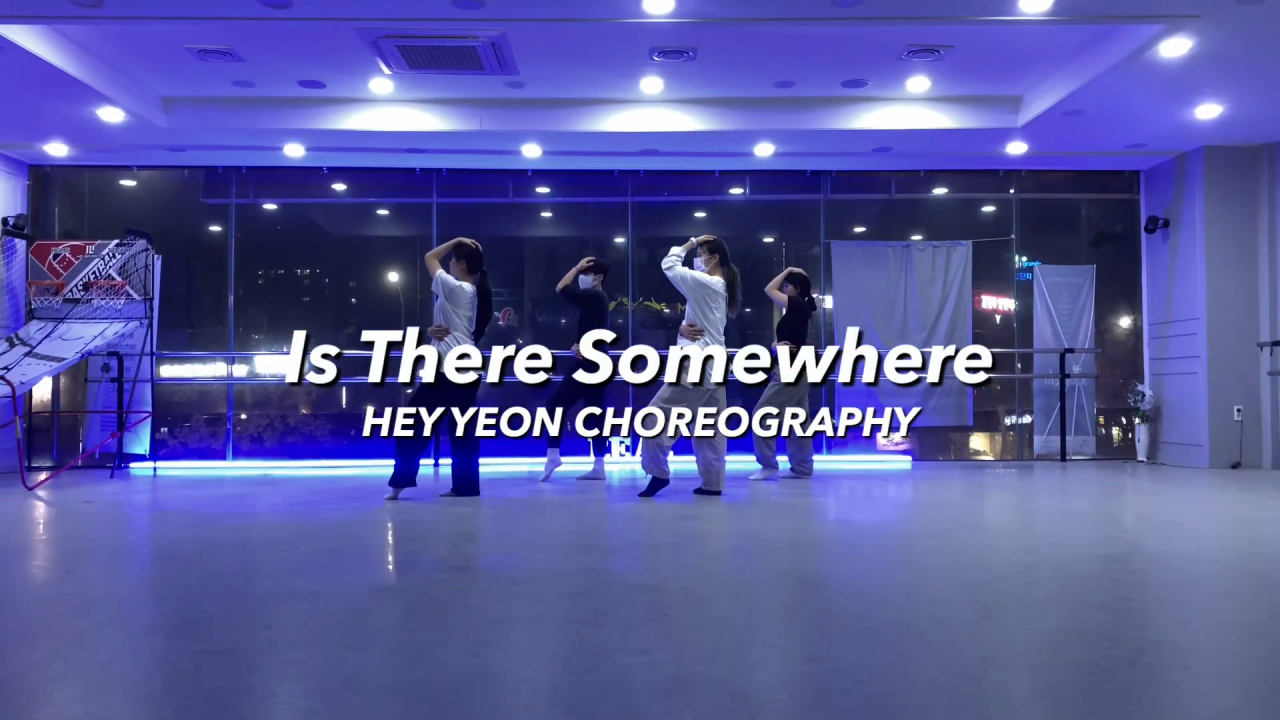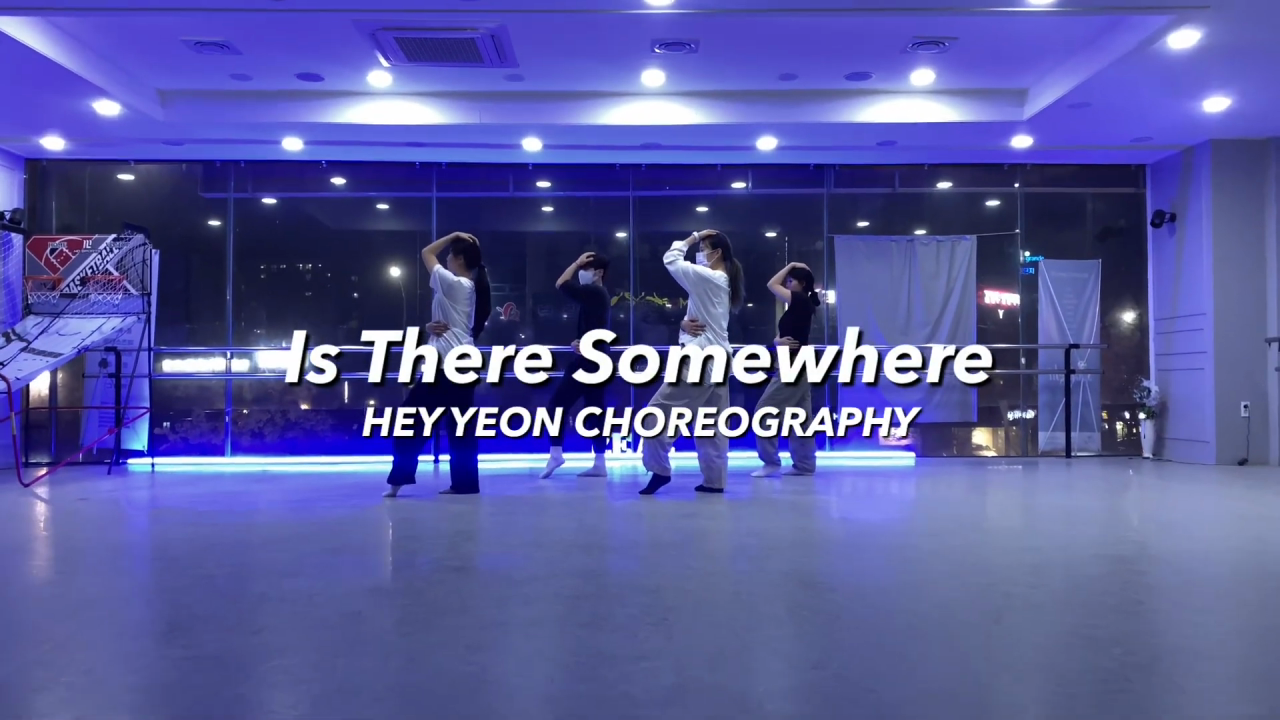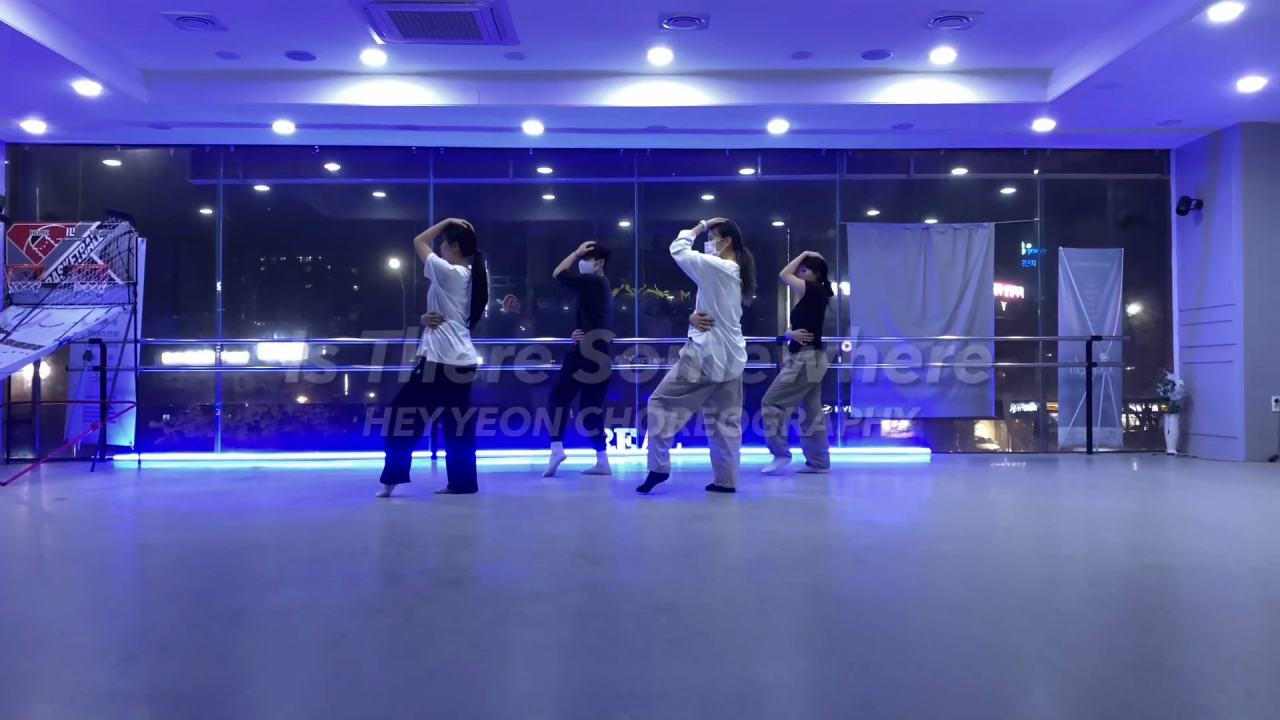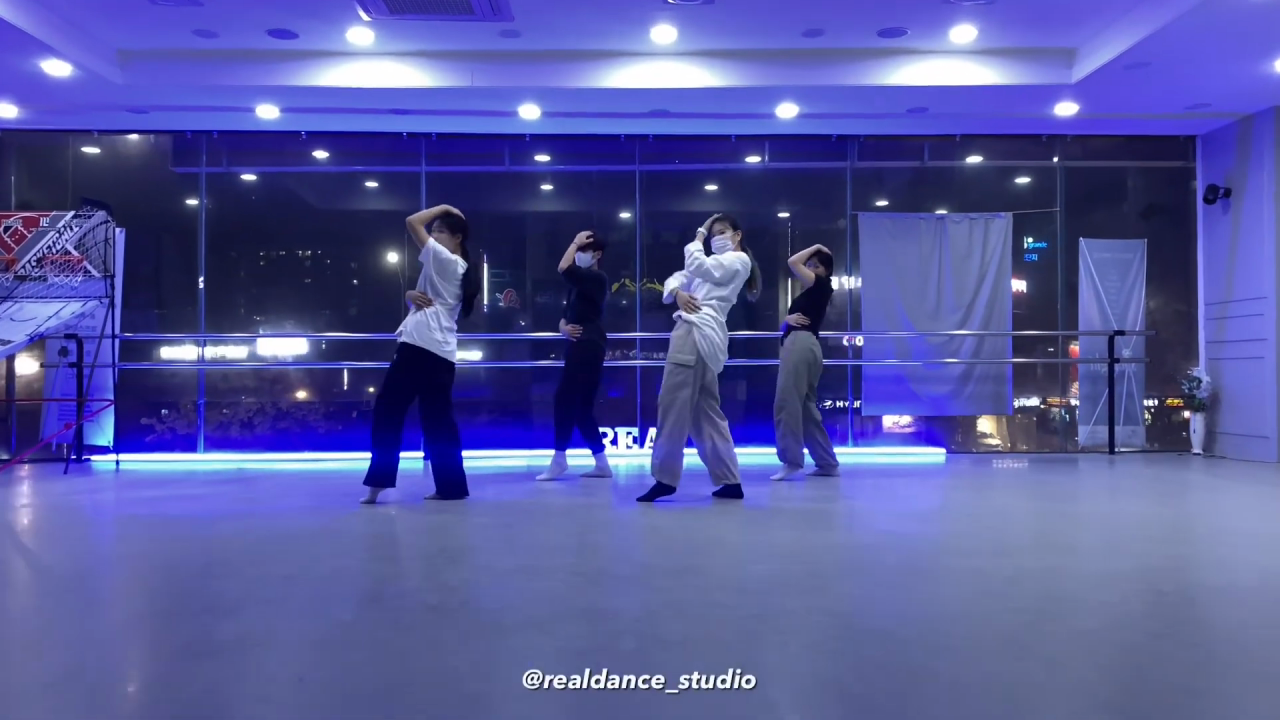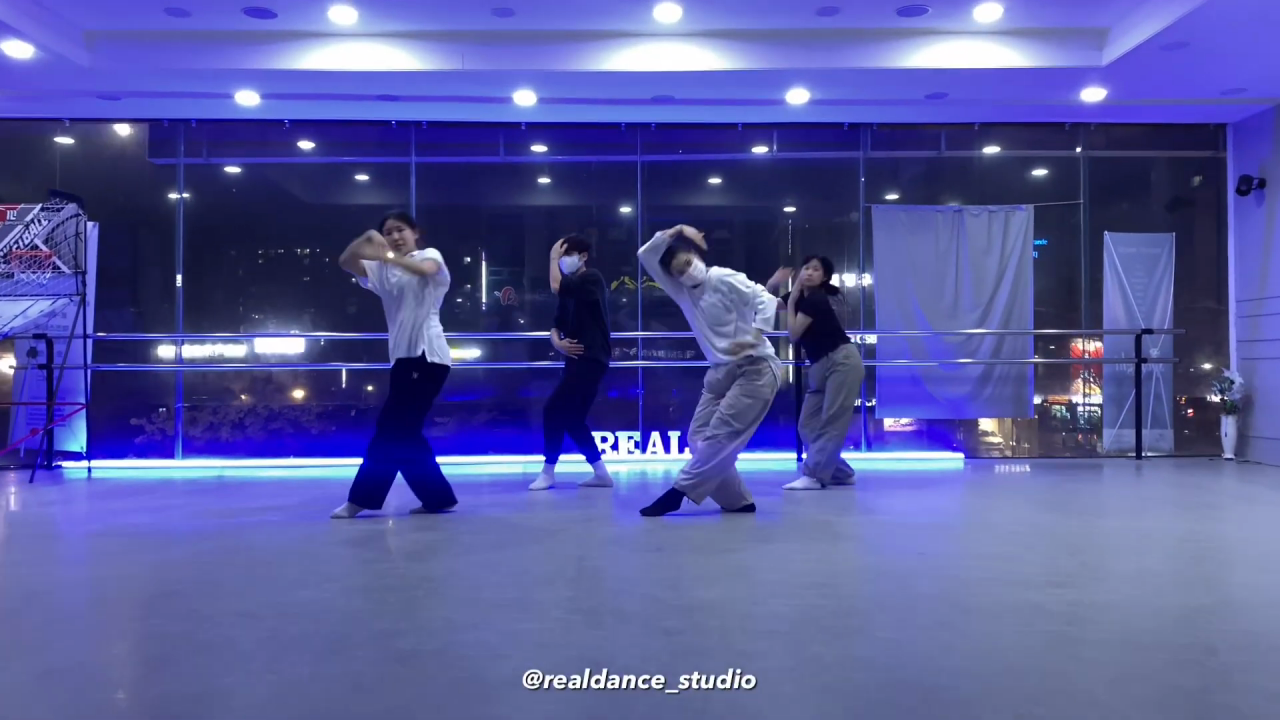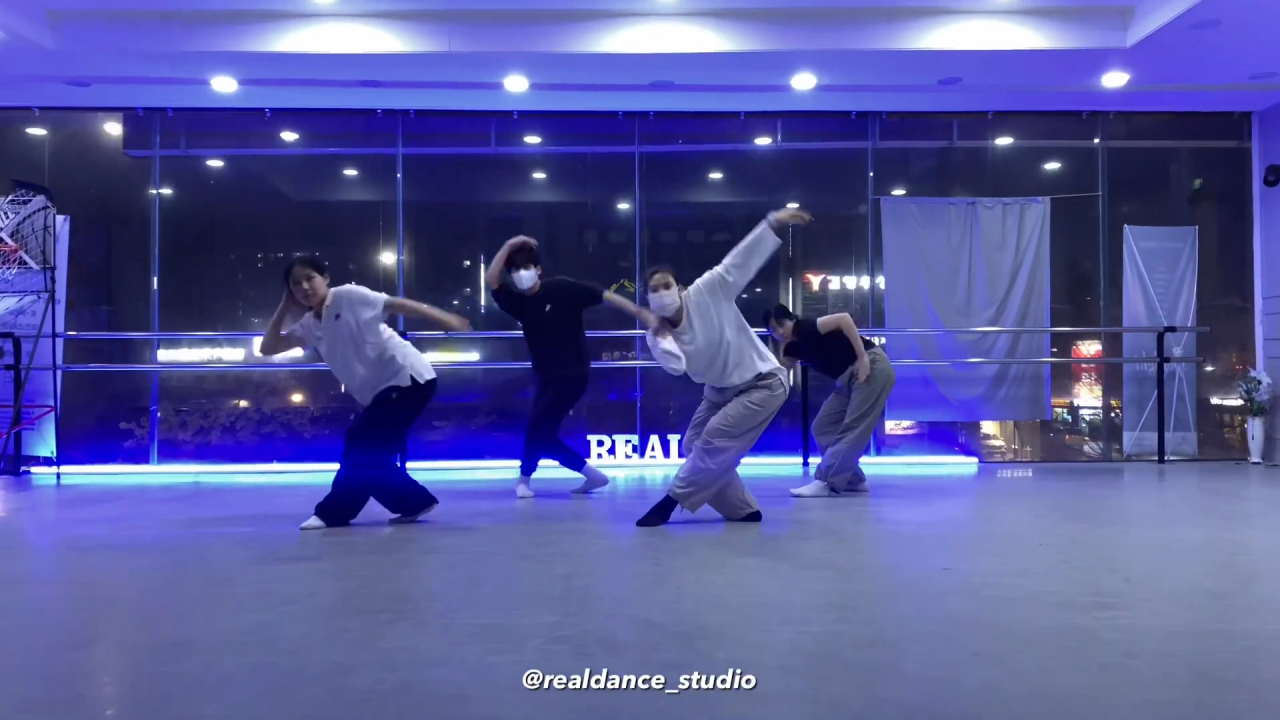
dt=0.5s
person 1, frame 1
left shoulder: (704, 283)
right shoulder: (721, 288)
left elbow: (669, 265)
left wrist: (691, 242)
left ankle: (658, 473)
right ankle: (712, 483)
person 1, frame 2
left shoulder: (707, 278)
right shoulder: (724, 283)
left elbow: (671, 259)
left wrist: (694, 237)
right wrist: (686, 323)
left knee: (659, 410)
left ankle: (659, 470)
right ankle: (714, 480)
person 1, frame 3
left shoulder: (715, 267)
right shoulder: (737, 274)
left elbow: (678, 249)
left wrist: (702, 225)
right wrist: (695, 318)
left hip: (705, 354)
right hip: (730, 356)
left knee: (661, 402)
right knee: (725, 420)
left ankle: (658, 467)
right ankle: (726, 480)
person 1, frame 4
left shoulder: (738, 260)
right shoulder: (719, 264)
left elbow: (695, 266)
right elbow: (678, 277)
left wrist: (700, 233)
right wrist: (676, 293)
left hip: (695, 335)
right hip: (704, 341)
left knee: (673, 409)
right knee: (707, 415)
left ankle: (665, 479)
right ankle: (730, 482)
person 1, frame 5
left shoulder: (724, 279)
right shoulder: (678, 288)
left elbow: (765, 300)
right elbow: (647, 256)
left wrist: (752, 339)
right wrist: (675, 233)
left hip: (756, 368)
right hip: (720, 372)
left knee: (719, 438)
right knee: (700, 435)
left ankle: (677, 493)
right ankle: (737, 499)
person 1, frame 6
left shoulder: (707, 292)
right shoulder: (658, 335)
right elbow: (676, 366)
right wrist: (661, 335)
left hip: (764, 384)
right hip: (722, 391)
left knee: (714, 443)
right knee: (695, 445)
right ankle: (742, 509)
person 2, frame 1
left shoulder: (453, 288)
right shoulder: (475, 293)
left elbow: (430, 258)
left wrist: (457, 241)
right wrist: (435, 331)
right knee: (462, 429)
left ankle: (401, 482)
right ankle: (465, 485)
person 2, frame 2
left shoulder: (452, 283)
right shoulder: (473, 288)
left elbow: (427, 253)
left wrist: (453, 236)
right wrist: (432, 327)
right knee: (460, 426)
left ankle: (399, 480)
right ankle: (465, 482)
person 2, frame 3
left shoulder: (446, 272)
right shoulder: (471, 277)
left elbow: (419, 241)
left wrist: (446, 222)
right wrist: (427, 318)
left hip: (440, 359)
right hip: (463, 360)
left knee: (403, 414)
right knee: (457, 424)
left ankle: (393, 479)
right ankle: (462, 481)
person 2, frame 4
left shoulder: (443, 259)
right shoulder: (460, 270)
left elbow: (412, 222)
left wrist: (443, 208)
right wrist: (411, 296)
left hip: (418, 346)
right hip: (443, 354)
left knee: (388, 410)
right knee: (439, 422)
left ankle: (379, 481)
right ankle: (452, 486)
person 2, frame 5
left shoulder: (429, 256)
right shoulder: (385, 272)
left elbow: (426, 269)
right elbow: (346, 263)
left wrist: (388, 256)
right wrist: (368, 238)
left hip: (426, 356)
right hip: (405, 360)
left knee: (391, 430)
right knee: (404, 434)
right ankle: (437, 497)
person 2, frame 6
left shoulder: (348, 296)
left elbow: (395, 304)
left wrist: (438, 315)
left hip: (408, 379)
right hip: (380, 392)
left knee: (362, 442)
right knee: (373, 449)
right ankle: (416, 502)
person 3, frame 1
left shoulder: (593, 297)
right shoulder: (597, 300)
left elbow: (561, 289)
left wrist: (577, 267)
right wrist: (576, 346)
left knee: (556, 405)
right knee: (594, 414)
left ankle: (553, 455)
right ankle: (598, 467)
person 3, frame 2
left shoulder: (594, 292)
right shoulder: (597, 296)
left elbow: (561, 284)
left wrist: (577, 262)
right wrist: (577, 343)
left knee: (558, 403)
right knee: (594, 411)
left ankle: (556, 453)
right ankle: (599, 463)
person 3, frame 3
left shoulder: (593, 282)
right shoulder: (602, 286)
left elbow: (559, 273)
left wrist: (576, 252)
right wrist: (578, 334)
left hip: (587, 351)
right hip: (601, 354)
left knee: (559, 397)
right knee: (591, 408)
left ankle: (556, 449)
right ankle: (602, 461)
person 3, frame 4
left shoulder: (596, 278)
right shoulder: (581, 283)
left elbow: (564, 268)
right elbow: (566, 316)
left wrist: (575, 242)
right wrist: (564, 328)
left hip: (586, 347)
right hip: (584, 348)
left knee: (565, 401)
right knee: (582, 408)
left ankle: (559, 459)
right ankle: (602, 464)
person 3, frame 5
left shoulder: (592, 278)
right shoulder: (568, 287)
left elbow: (556, 288)
right elbow: (559, 324)
left wrist: (553, 257)
right wrist: (556, 342)
left hip: (590, 359)
right hip: (579, 361)
left knee: (553, 410)
right knee: (573, 419)
left ankle: (548, 471)
right ankle: (601, 473)
person 3, frame 6
left shoulder: (562, 287)
right shoulder: (517, 302)
left elbow: (602, 295)
right elbow: (492, 282)
left wrist: (640, 312)
left hip: (573, 374)
right hip: (547, 379)
left knee: (538, 424)
right knee: (544, 436)
left ankle: (525, 479)
right ankle: (592, 474)
person 4, frame 1
left shoulder: (798, 305)
right shoulder: (798, 310)
left elbow: (769, 289)
right elbow: (780, 339)
left wrist: (788, 270)
right wrist: (777, 346)
left knee: (761, 415)
left ankle: (768, 465)
right ankle: (802, 468)
person 4, frame 2
left shoulder: (801, 301)
right shoulder: (799, 307)
left elbow: (772, 285)
right elbow: (779, 335)
left wrist: (791, 265)
right wrist: (779, 341)
right knee: (801, 417)
left ankle: (771, 462)
right ankle: (804, 464)
person 4, frame 3
left shoulder: (816, 291)
right shoulder: (810, 299)
left elbow: (784, 274)
right elbow: (790, 328)
left wrist: (804, 254)
right wrist: (792, 334)
left hip: (805, 359)
right hip: (811, 359)
left knee: (771, 402)
right knee: (812, 411)
left ankle: (781, 454)
right ankle: (818, 462)
person 4, frame 4
left shoulder: (821, 286)
right shoulder: (812, 293)
left elbow: (793, 262)
right elbow: (785, 325)
left wrist: (815, 248)
right wrist: (787, 319)
left hip: (800, 343)
right hip: (807, 346)
left knee: (787, 404)
right knee: (807, 408)
left ankle: (792, 462)
right ankle: (827, 464)
person 4, frame 5
left shoulder: (814, 297)
right shoulder: (800, 295)
left elbow: (793, 333)
left wrist: (790, 300)
right wrist: (776, 281)
left hip: (843, 362)
right hip: (821, 367)
left knee: (833, 423)
right knee: (809, 424)
left ankle: (814, 476)
right ankle: (841, 474)
person 4, frame 6
left shoulder: (806, 330)
right shoulder: (795, 346)
left elbow: (844, 318)
left wrist: (861, 357)
right wrist: (778, 345)
left hip: (871, 368)
right hip: (849, 378)
left knee: (854, 429)
right knee: (823, 428)
left ankle: (825, 482)
